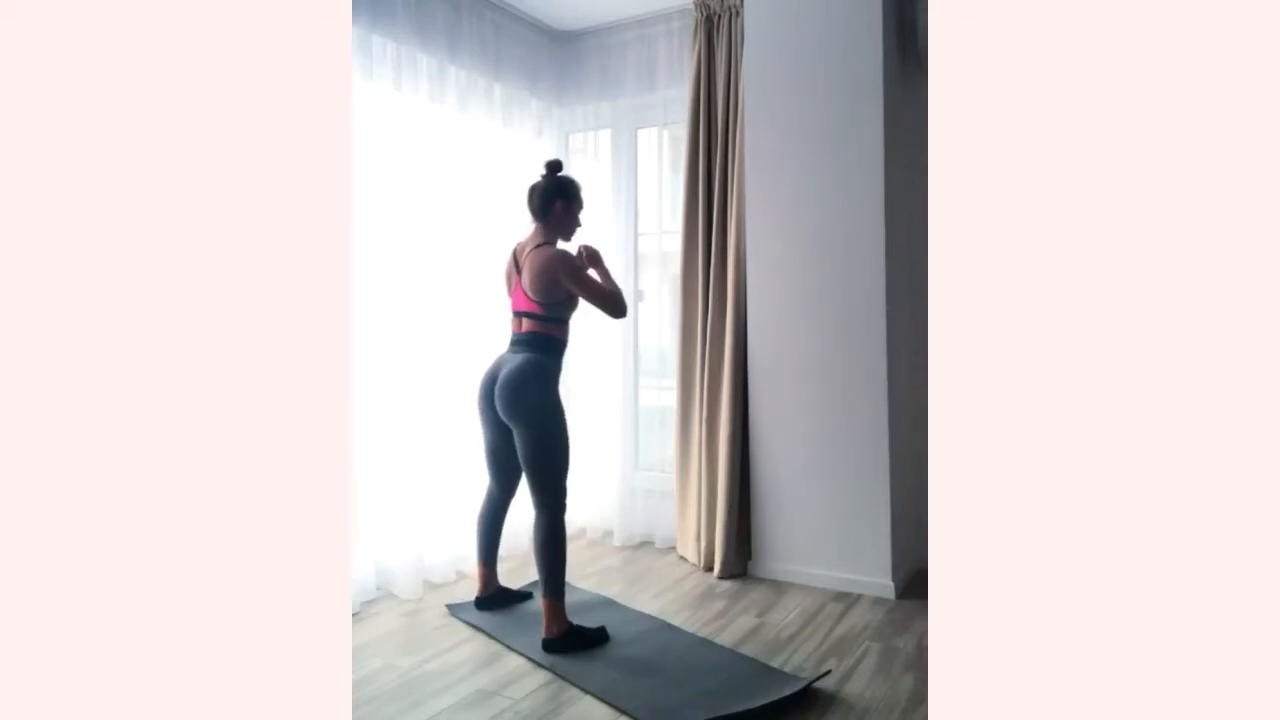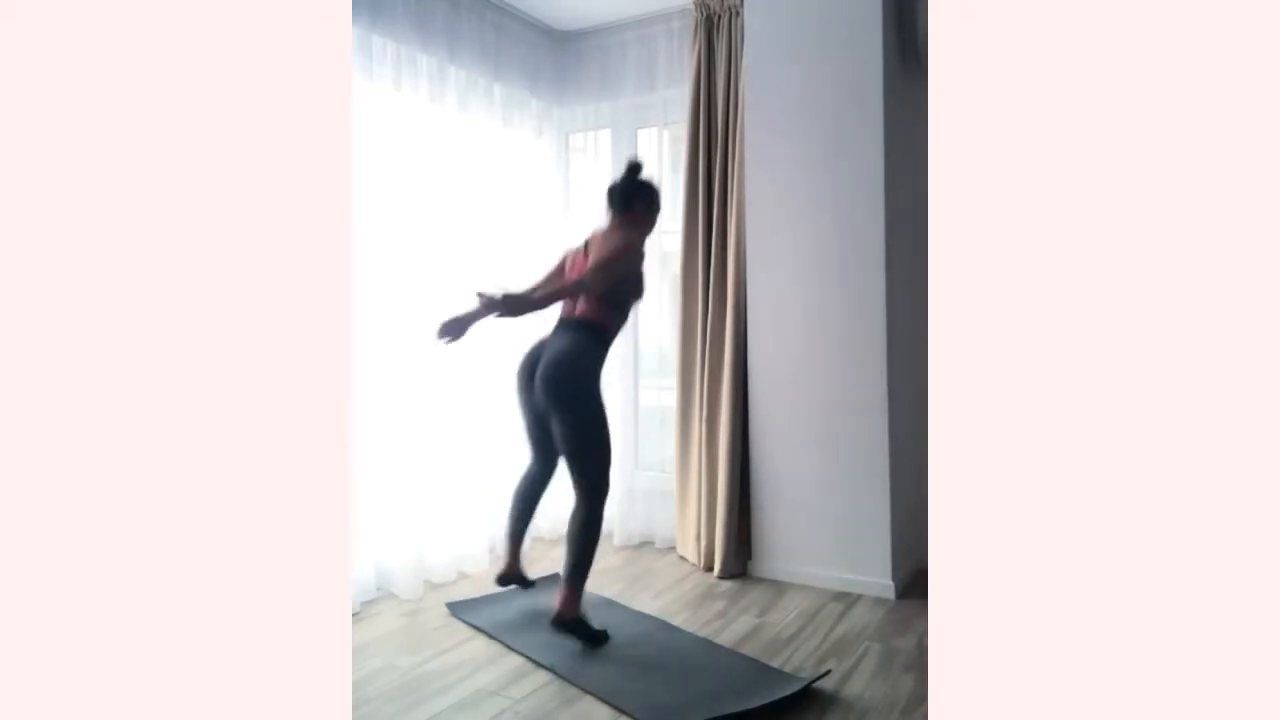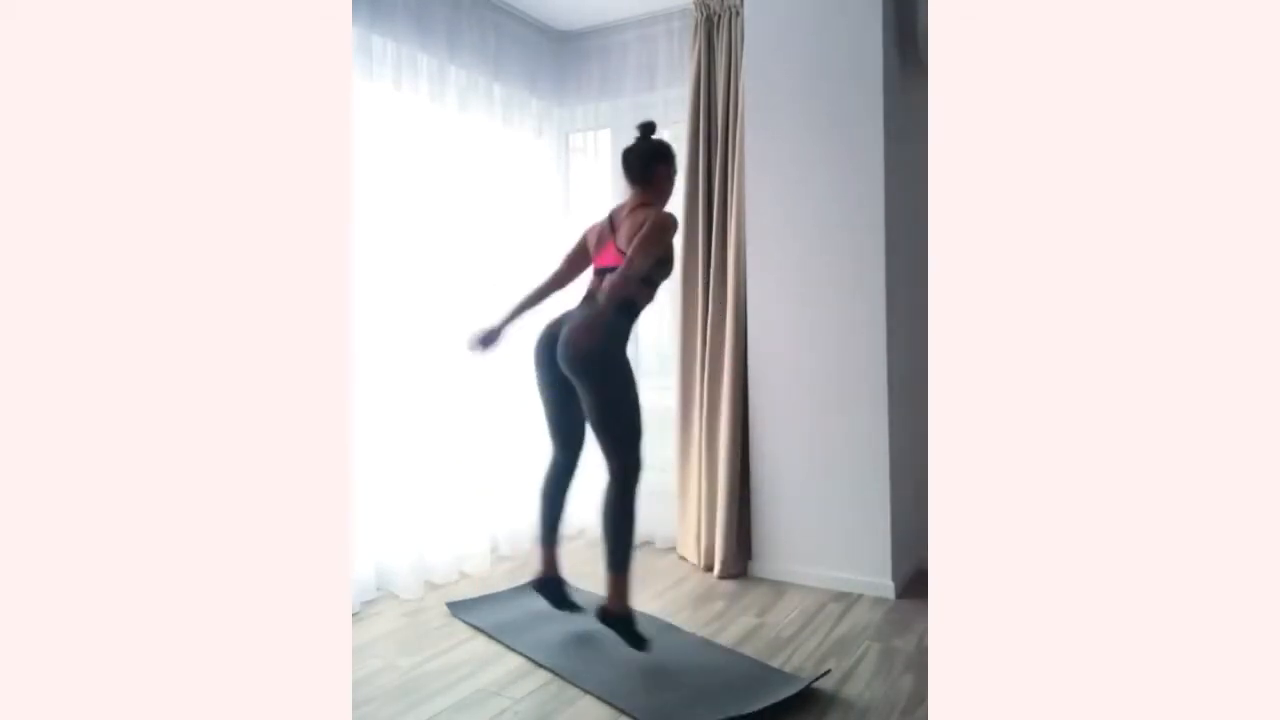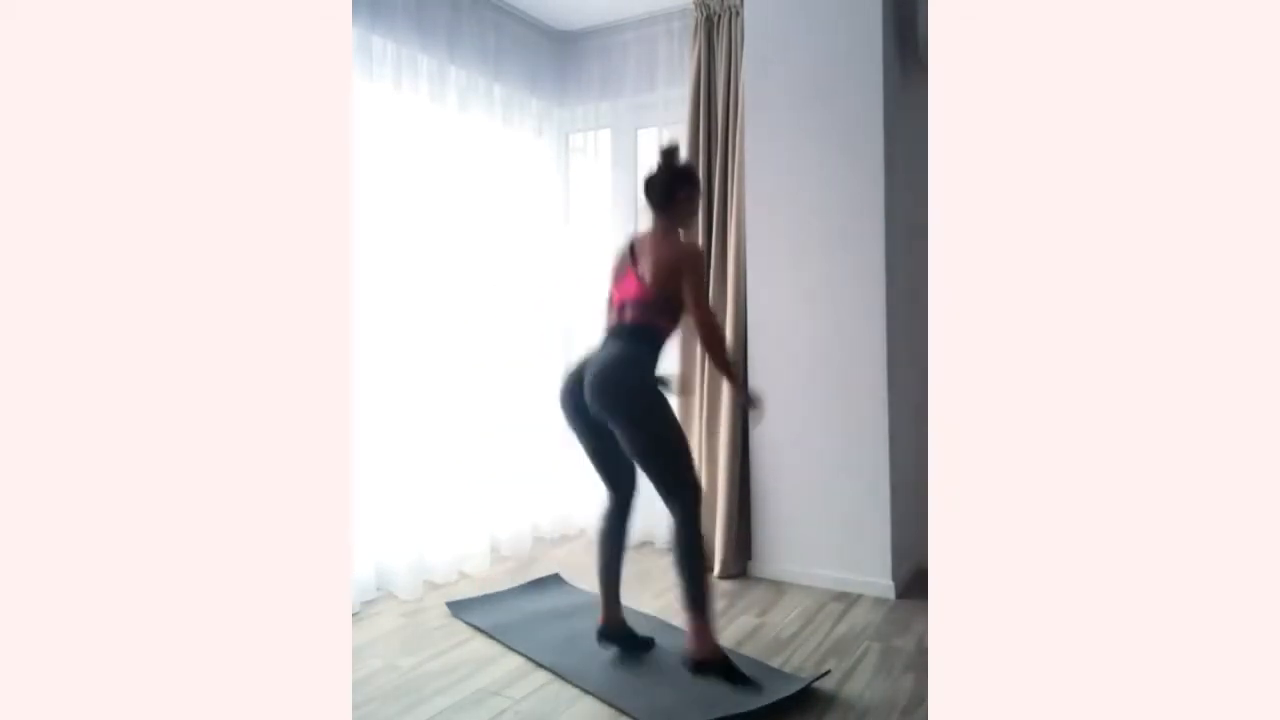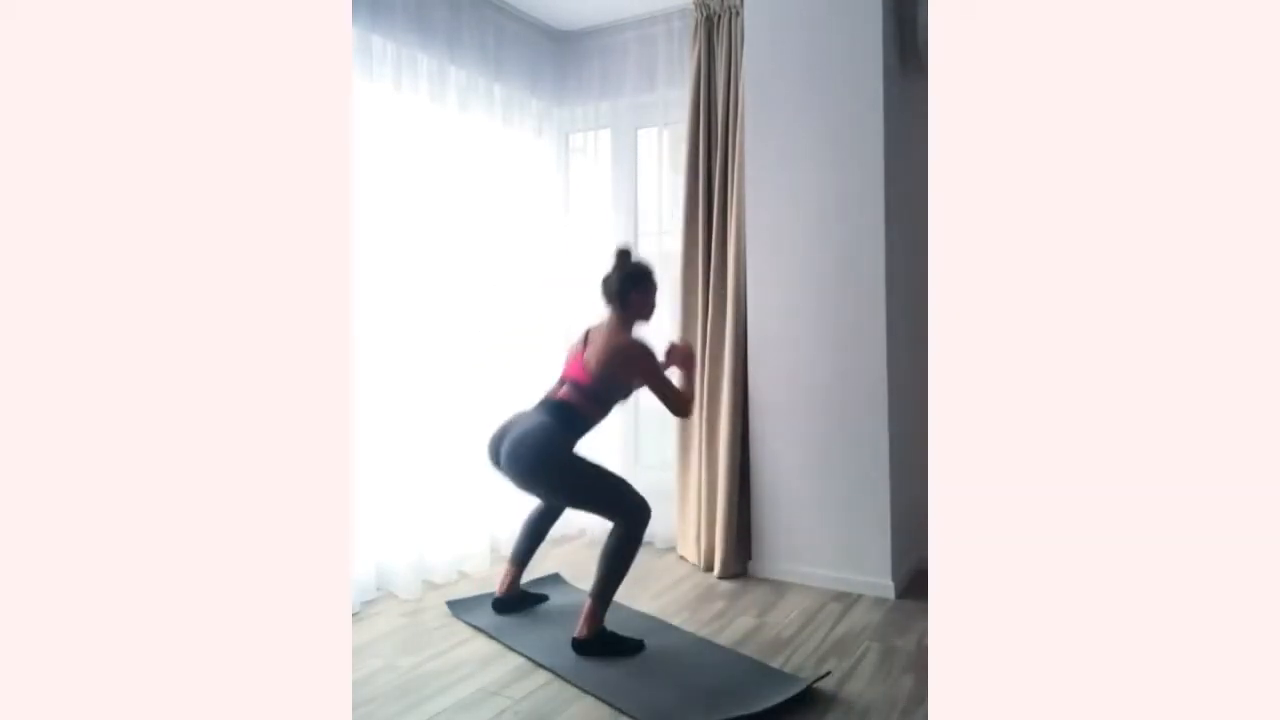
dt=1s
person 1, frame 1
left shoulder: (515, 255)
right shoulder: (557, 259)
right elbow: (616, 308)
left wrist: (577, 268)
right wrist: (596, 264)
left hip: (496, 377)
right hip: (531, 384)
left knee: (500, 488)
right knee: (550, 505)
left ankle: (487, 587)
right ankle: (556, 627)
person 1, frame 2
left shoulder: (582, 248)
right shoulder: (629, 247)
left elbow: (536, 291)
right elbow: (581, 284)
left wrist: (478, 313)
right wrist: (507, 303)
left hip: (536, 360)
right hip: (570, 372)
left knee: (542, 463)
right knee: (592, 491)
left ankle: (511, 564)
right ankle: (568, 609)
person 1, frame 3
left shoulder: (600, 226)
right shoulder: (660, 222)
left elbow: (556, 280)
right elbow: (631, 271)
left wrist: (503, 324)
right wrist: (598, 315)
left hip: (555, 338)
right hip: (596, 346)
left knee: (564, 454)
right knee: (624, 471)
left ankle: (548, 570)
right ankle: (616, 602)
person 1, frame 4
left shoulder: (627, 252)
right shoulder: (683, 255)
right elbow: (709, 334)
right wrist: (739, 387)
left hip: (581, 380)
right hip: (624, 384)
left knee: (621, 494)
right knee: (686, 504)
left ankle: (611, 620)
right ankle: (702, 647)
person 1, frame 5
left shoulder: (592, 336)
right shoulder: (631, 350)
right elbow: (681, 407)
left wrist: (662, 365)
right wrist: (686, 365)
left hip: (507, 438)
right hip: (538, 450)
left knee: (554, 497)
right knee: (633, 513)
left ankle: (508, 591)
right ankle: (590, 630)
